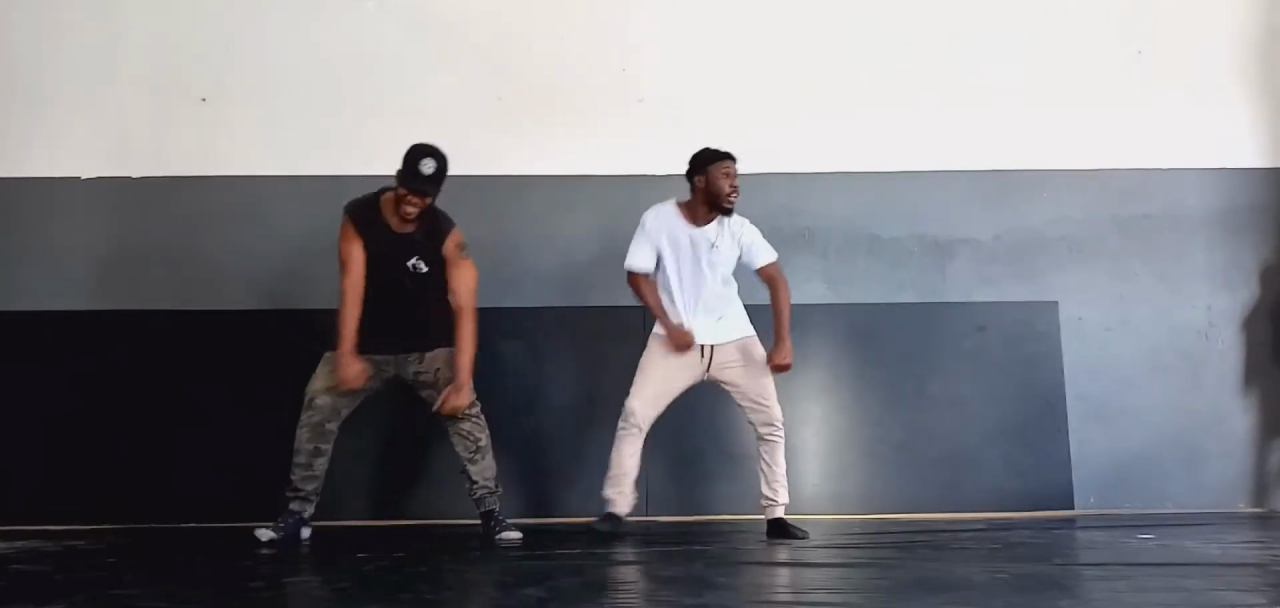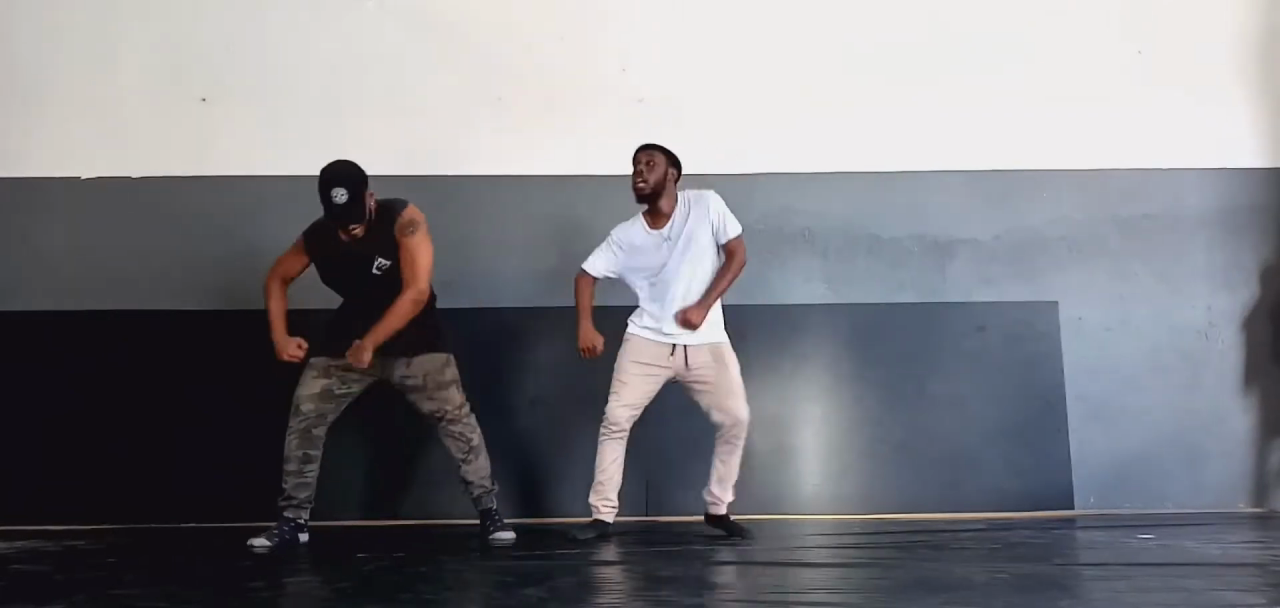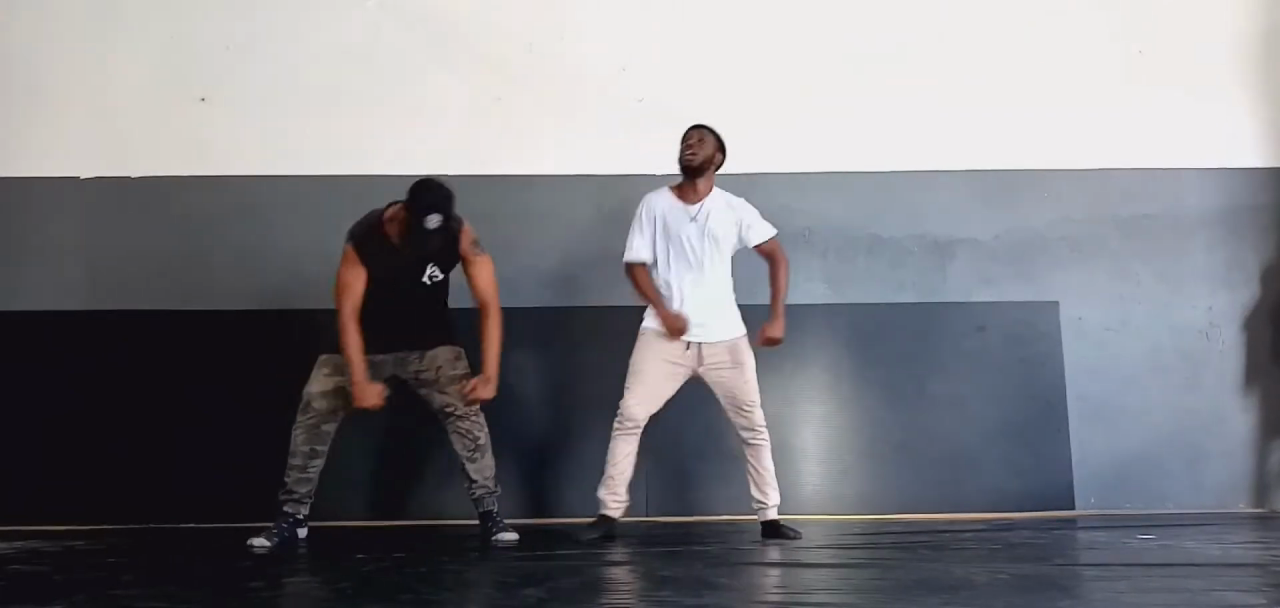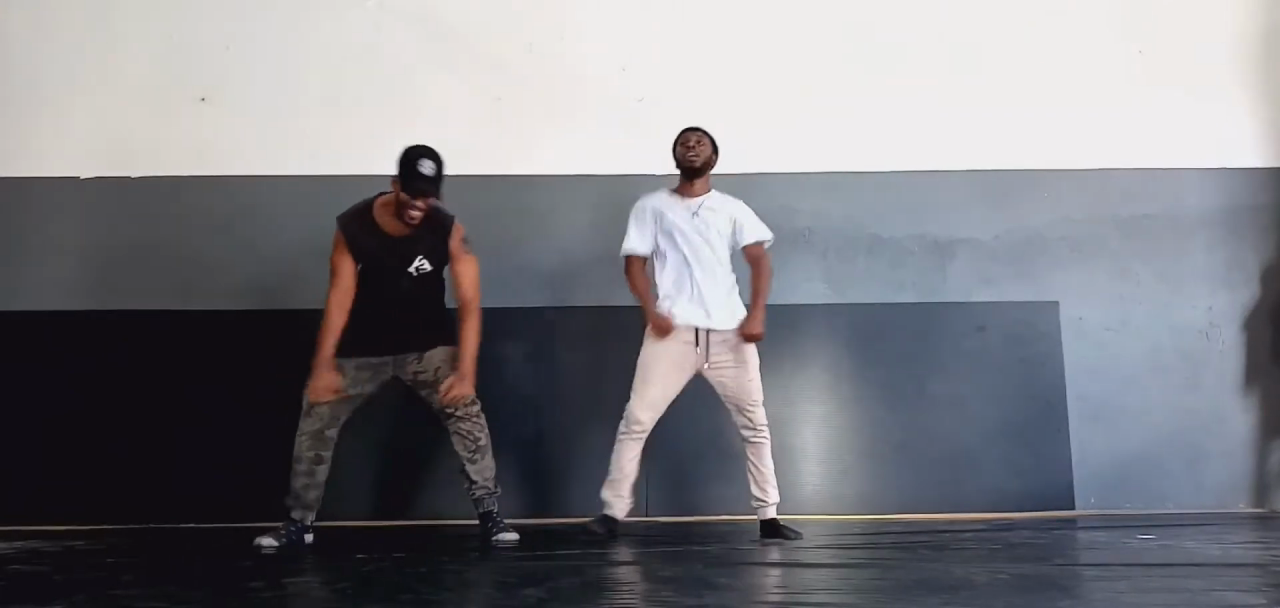
dt=0.4s
person 1, frame 1
left shoulder: (738, 229)
right shoulder: (658, 219)
left elbow: (775, 278)
right elbow: (638, 276)
left wrist: (782, 341)
right wrist: (669, 325)
left hip: (733, 340)
right hip: (674, 339)
left knee: (769, 420)
right knee: (635, 413)
left ankle: (775, 515)
right ankle: (617, 507)
person 1, frame 2
left shoulder: (706, 204)
right shoulder: (624, 236)
left elbow: (737, 255)
right elbow: (586, 275)
left wrist: (705, 305)
right wrist: (585, 325)
left hip: (704, 340)
right hip: (647, 340)
left knee: (735, 420)
right knee: (615, 421)
left ankle: (718, 508)
right ankle: (602, 515)
person 1, frame 3
left shoulder: (734, 208)
right shoulder: (654, 204)
left elbow: (776, 256)
right elbow: (636, 264)
left wrist: (777, 315)
right wrist: (662, 311)
left hip: (724, 337)
right hip: (667, 335)
left knee: (753, 424)
right knee: (630, 416)
left ankle: (769, 517)
right ankle: (609, 512)
person 1, frame 4
left shoulder: (731, 207)
right shoulder: (651, 206)
left elbow: (759, 260)
right elbow: (634, 261)
left wrist: (756, 313)
right wrist: (651, 311)
left hip: (726, 331)
right hip: (671, 330)
left knee: (754, 423)
right knee: (636, 418)
left ankle: (767, 515)
right ankle: (614, 510)
person 2, frame 1
left shoulder: (445, 233)
right shoulder: (359, 216)
left elbow: (465, 309)
right elbow: (352, 287)
left wrist: (463, 382)
right wrist: (346, 354)
left hip: (430, 339)
right hip: (371, 337)
left knee: (465, 413)
right knee: (318, 411)
left ankle: (490, 513)
right ankle: (297, 515)
person 2, frame 2
left shoulder: (403, 219)
right shoulder: (318, 236)
left elbow: (417, 292)
right elbow: (276, 279)
left wrist: (370, 344)
right wrist: (279, 333)
left hip: (414, 340)
right hip: (349, 335)
left knee: (455, 416)
right knee: (304, 416)
left ankle: (489, 512)
right ankle: (293, 521)
person 2, frame 3
left shoulder: (459, 235)
right shoulder: (365, 237)
left elbow: (490, 305)
right elbow: (348, 312)
left wrist: (490, 373)
right wrist: (360, 380)
left hip: (430, 340)
right hip: (367, 340)
left knee: (467, 412)
right knee: (314, 411)
left ankle: (489, 514)
right ankle: (292, 517)
person 2, frame 4
left shoulder: (447, 230)
right shoulder: (354, 224)
left elbow: (470, 304)
right elbow: (340, 296)
left wrist: (464, 372)
right wrist: (323, 365)
left hip: (428, 342)
right hip: (365, 341)
left knee: (467, 413)
right knee: (316, 416)
left ankle: (489, 514)
right ankle: (299, 523)
